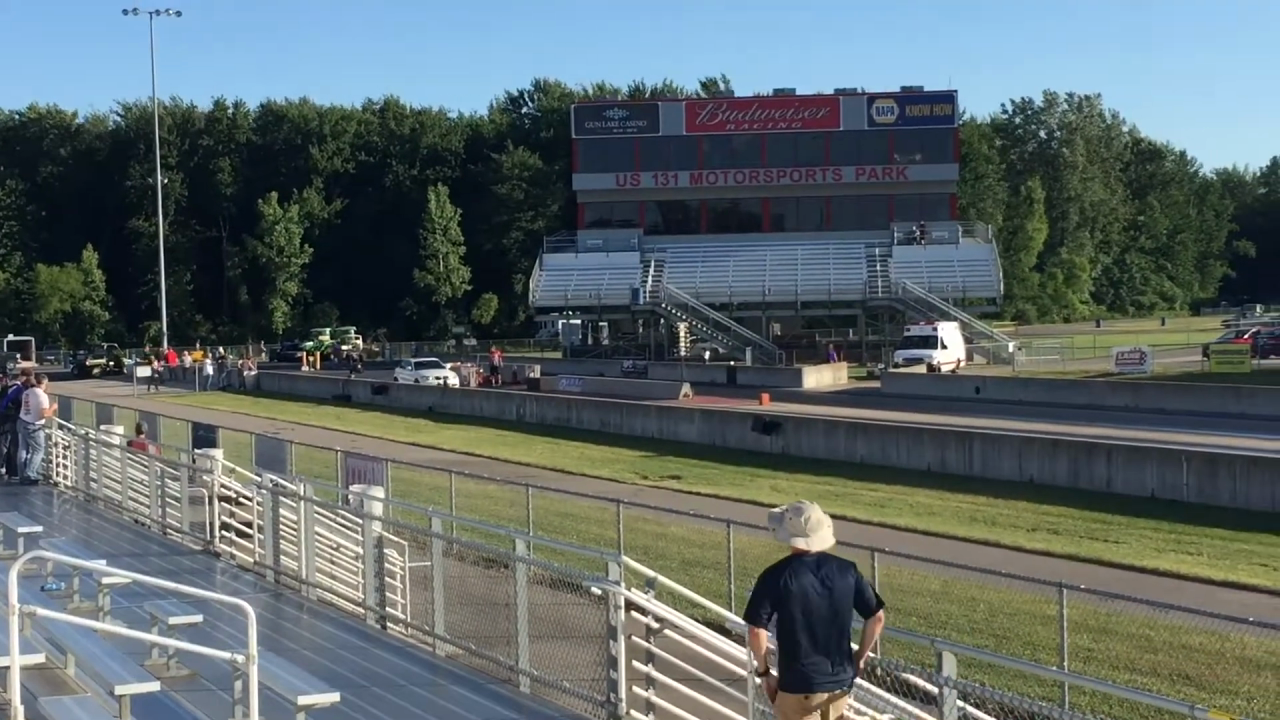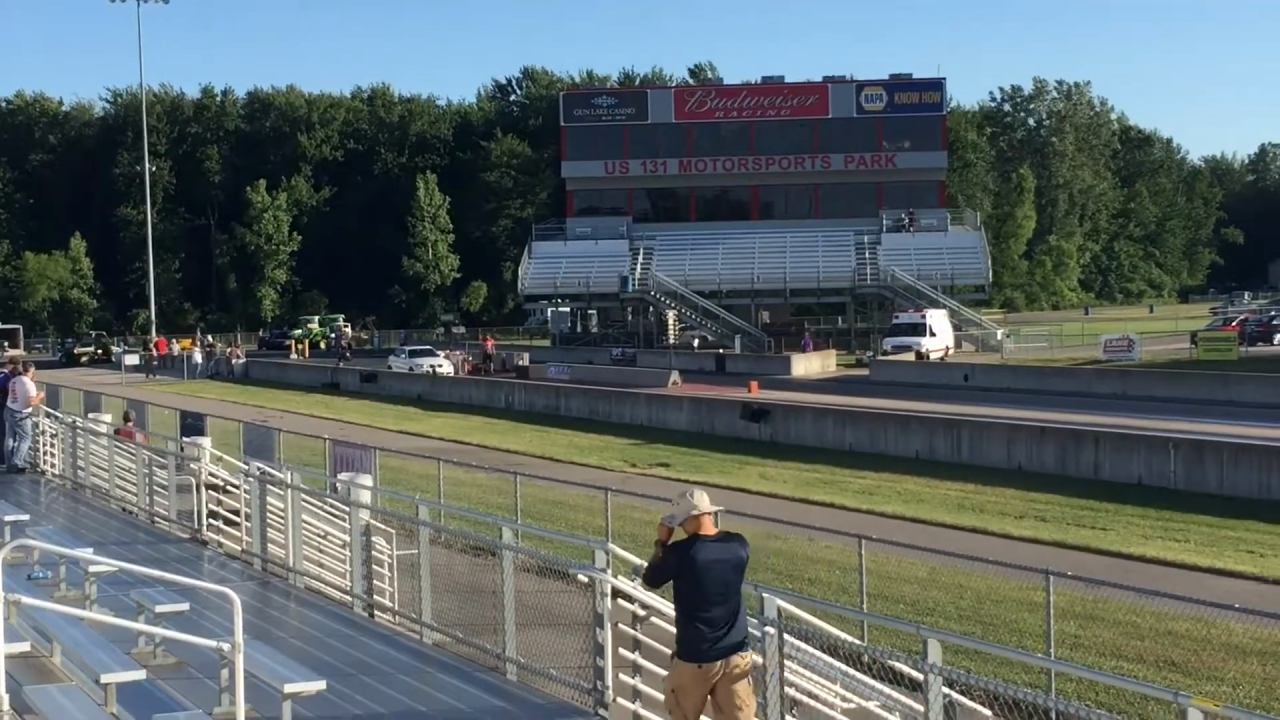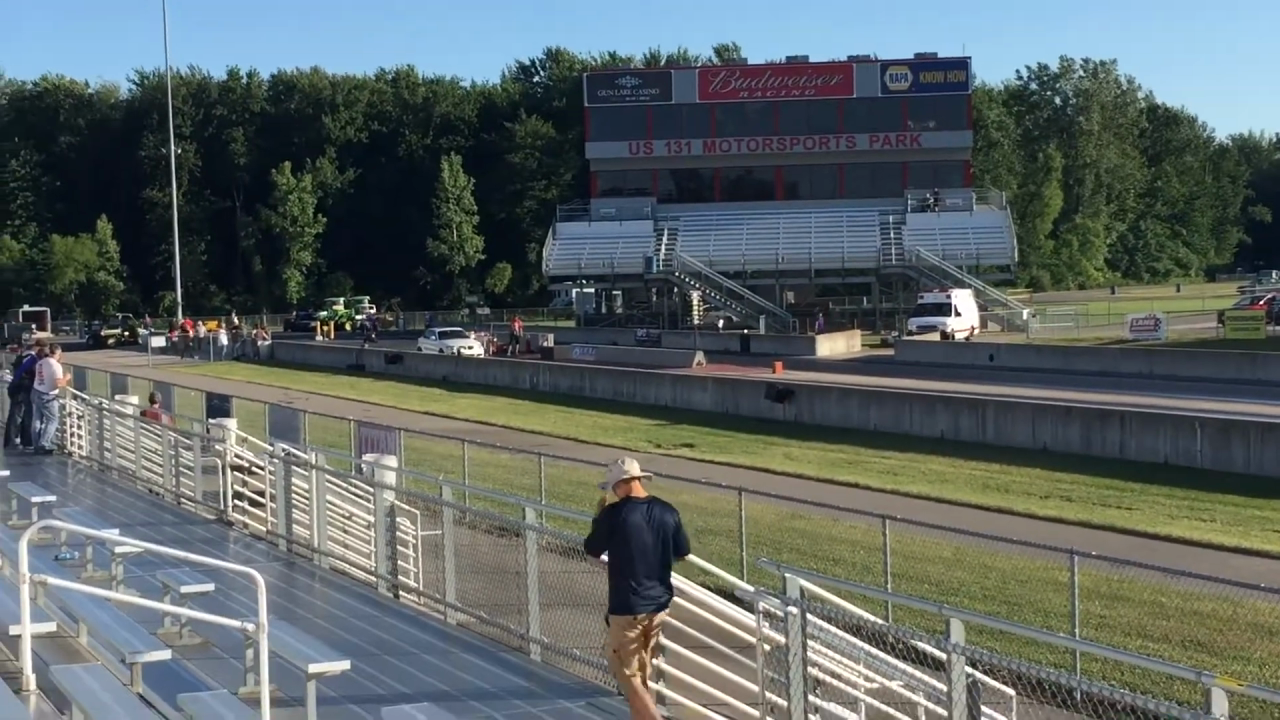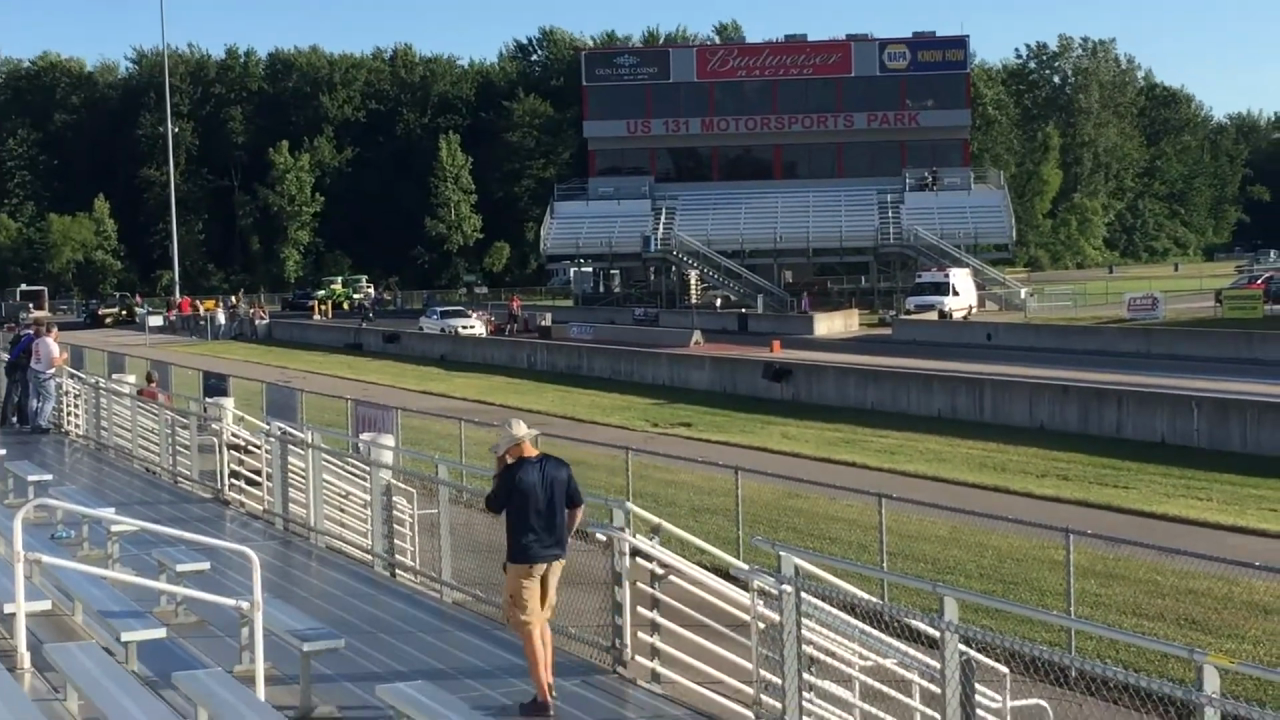
dt=0.7s
person 1, frame 1
left shoulder: (777, 576)
right shoulder: (846, 570)
left elbow: (756, 630)
right elbow: (877, 617)
left wrist: (763, 671)
right wrist: (860, 657)
left hip: (798, 684)
right hip: (839, 681)
person 1, frame 2
left shoulder: (681, 552)
right shoulder: (739, 546)
left elbow: (650, 580)
left wrist: (661, 543)
left hip: (695, 655)
right hip: (736, 651)
person 1, frame 3
left shoulder: (614, 513)
right shoulder: (667, 512)
left elbow: (592, 550)
right elbow: (682, 554)
left wrist: (599, 517)
left hip: (626, 609)
right hip: (658, 604)
left knee: (629, 680)
right knee: (639, 673)
person 1, frame 4
left shoulder: (512, 474)
right shoulder: (560, 468)
left elbow: (493, 507)
right elbow: (577, 507)
left hip: (524, 560)
right hip: (555, 556)
left knee: (528, 628)
right knee: (541, 620)
right ankle: (548, 681)
